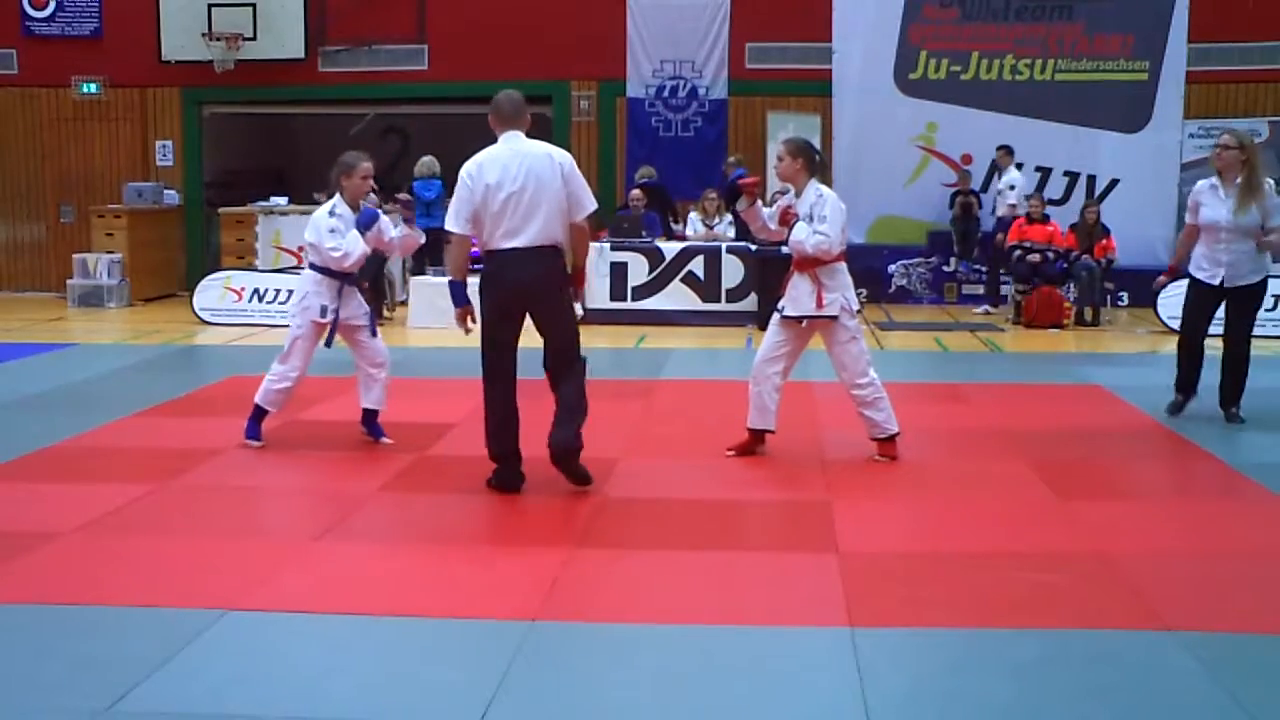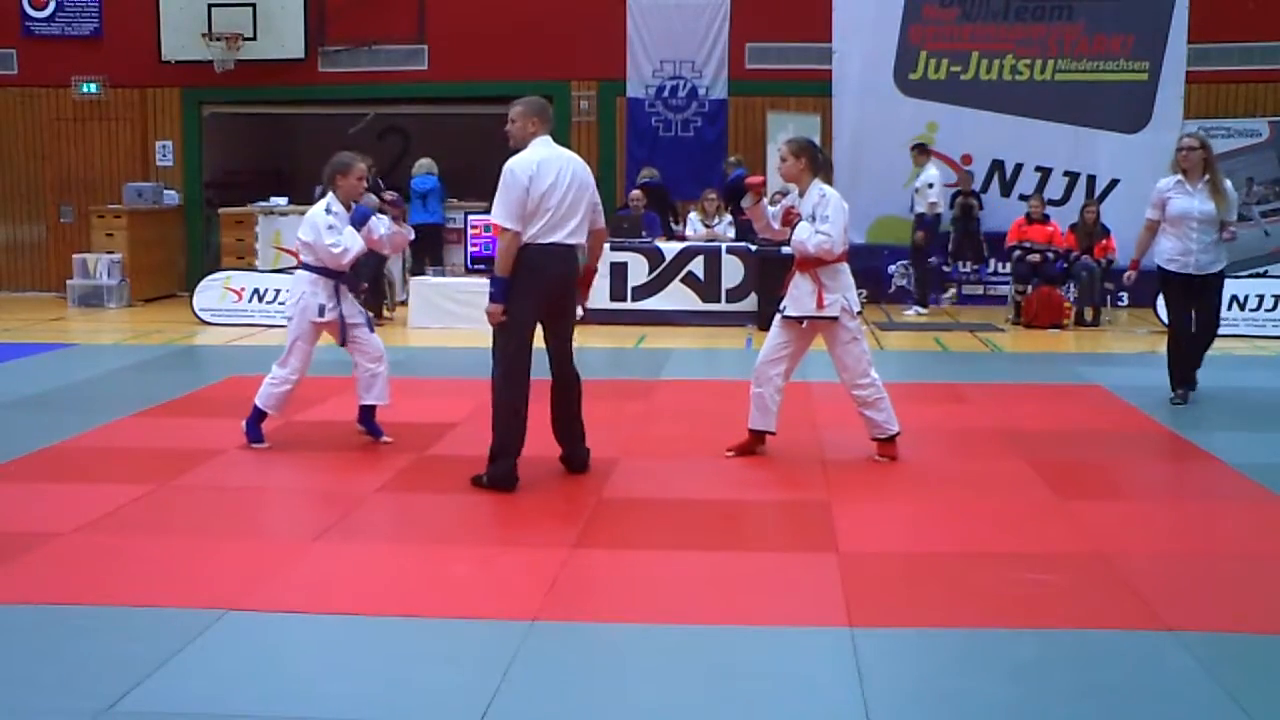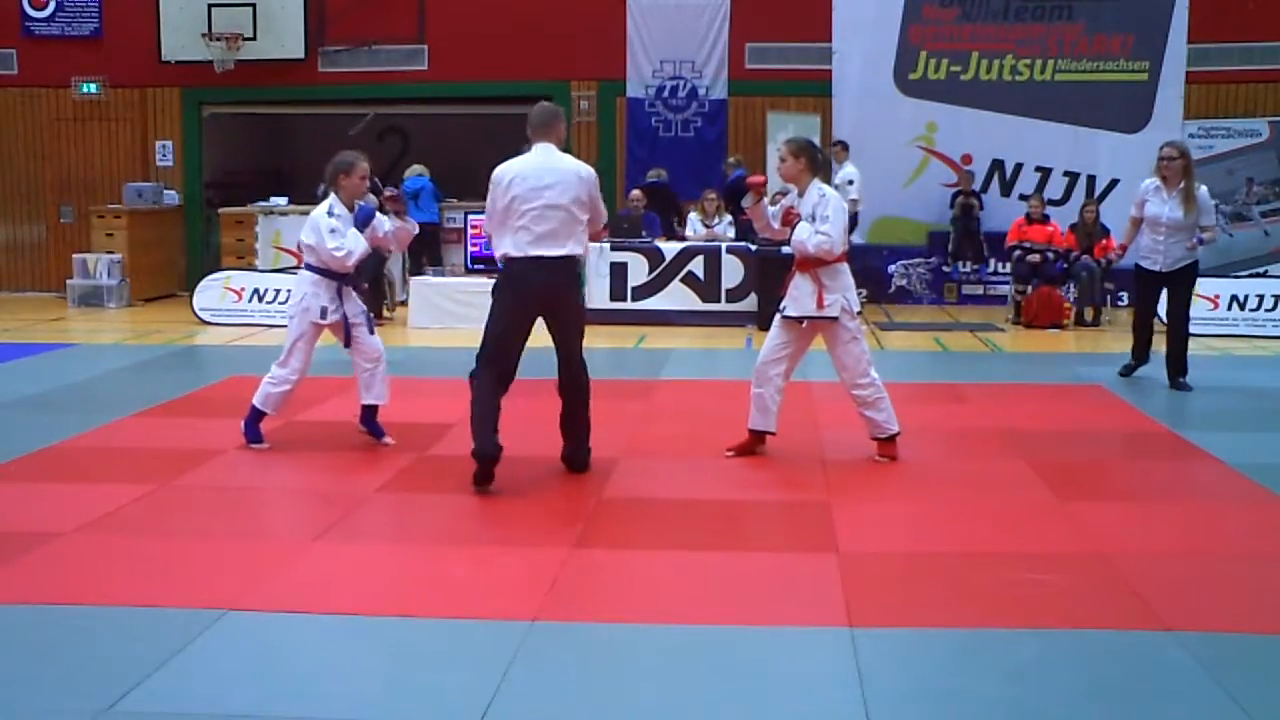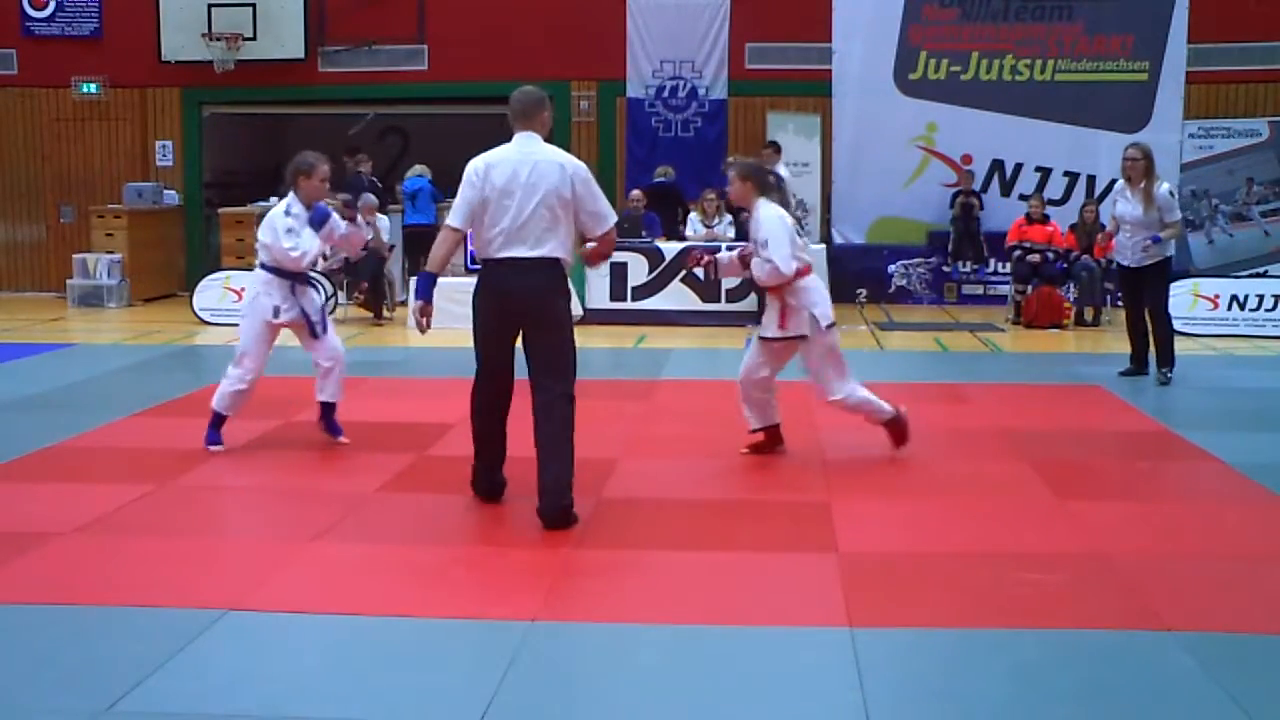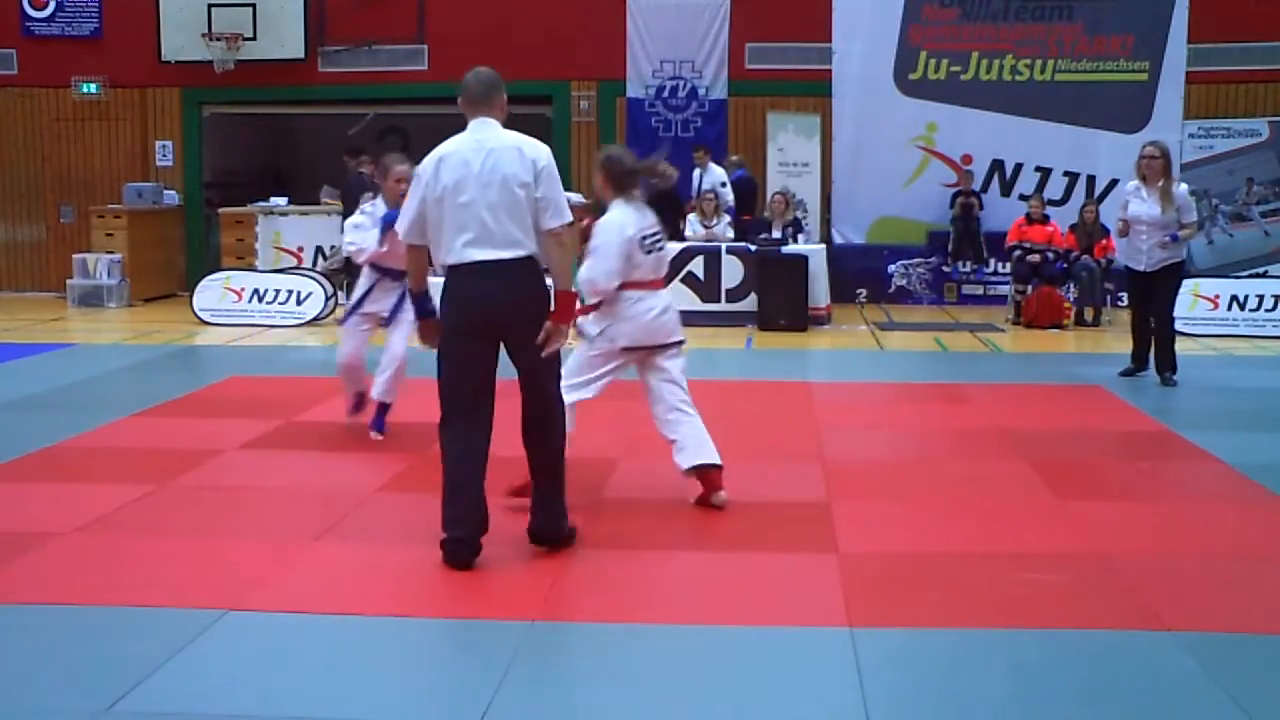
dt=0.7s
person 1, frame 1
left shoulder: (476, 166)
right shoulder: (557, 158)
left elbow: (460, 238)
right elbow: (581, 224)
left wrist: (459, 293)
right wrist: (578, 271)
left hip: (500, 272)
right hip: (546, 268)
left knee: (499, 372)
right knee: (566, 362)
left ankle: (508, 469)
right ankle: (565, 441)
person 1, frame 2
left shoulder: (520, 165)
right shoulder: (579, 165)
left elbow: (510, 235)
right elbow: (598, 230)
left wrist: (497, 292)
right wrist: (585, 276)
left hip: (530, 267)
right hip: (565, 267)
left knee: (511, 369)
right knee: (562, 360)
left ankle: (502, 469)
right ankle: (575, 453)
person 1, frame 3
left shoulder: (504, 173)
right shoulder: (583, 173)
left elbow: (494, 228)
right elbow: (596, 229)
left hip: (518, 276)
right hip: (563, 276)
left knee: (491, 367)
right knee: (572, 367)
left ankle: (486, 447)
right ankle: (577, 452)
person 1, frame 4
left shoulder: (483, 165)
right shoulder: (569, 166)
left elbow: (452, 230)
right elbow: (607, 236)
left wrist: (425, 286)
right wrist: (592, 256)
left hip: (495, 282)
right hip: (545, 282)
left knee: (491, 382)
right knee: (554, 390)
left ankle: (488, 478)
right ankle: (555, 499)
person 1, frame 5
left shoulder: (436, 161)
right shoulder: (532, 152)
left elbow: (414, 246)
right elbow: (558, 234)
left wrist: (423, 306)
right wrist: (564, 304)
left hip: (463, 292)
right hip: (521, 287)
left knee: (463, 416)
right knee: (543, 403)
left ankle: (461, 538)
right ankle: (548, 519)
person 2, frame 1
left shoulder: (825, 198)
right shoulder: (791, 201)
left elbow: (827, 246)
right elbow: (765, 229)
left wrist: (794, 226)
right wrist: (750, 202)
left hip: (829, 291)
right hip: (799, 290)
left knee: (856, 371)
right knee: (766, 364)
left ankle: (886, 436)
right ankle: (756, 436)
person 2, frame 2
left shoulder: (828, 199)
right shoulder: (795, 200)
left elbow: (830, 246)
right elbow: (768, 228)
left wrist: (797, 226)
right wrist: (755, 200)
left hip: (831, 291)
right hip: (801, 289)
left knee: (857, 372)
right knee: (768, 364)
left ankle: (886, 436)
right ankle: (757, 436)
person 2, frame 3
left shoulder: (828, 198)
right shoulder: (795, 199)
left elbow: (829, 246)
right elbow: (767, 227)
left wrist: (796, 227)
right wrist: (756, 198)
left hip: (832, 292)
right hip: (801, 290)
left knee: (857, 372)
right knee: (769, 365)
left ankle: (886, 436)
right ankle: (757, 436)
person 2, frame 4
left shoulder: (769, 218)
right shoulder: (759, 217)
left elbow: (779, 270)
right elbow: (747, 258)
left wrist: (749, 265)
right wrist: (712, 262)
left hip: (805, 306)
right hip: (781, 308)
left knee: (835, 387)
right knee: (754, 376)
left ankle: (890, 418)
right ankle: (771, 435)
person 2, frame 5
left shoulder: (611, 223)
right shoulder: (647, 216)
left elbow: (598, 284)
left hip: (624, 318)
right hip: (660, 314)
left knee: (565, 391)
right knee: (673, 404)
right ankle: (712, 481)
person 3, frame 1
left shoulder: (369, 214)
right shoulder: (325, 216)
left elbow: (399, 246)
right elbow: (339, 258)
left wrist: (409, 222)
right wrist: (361, 231)
left hip: (347, 294)
right hip: (318, 292)
left knee: (376, 357)
right knee: (291, 362)
left ankle: (370, 421)
right ankle: (255, 421)
person 3, frame 2
left shoulder: (356, 213)
right shoulder: (320, 214)
left elbow: (389, 245)
right elbow: (337, 255)
right wrist: (355, 227)
left hip: (339, 293)
right hip: (312, 293)
left knee: (372, 352)
right knee: (292, 365)
left ankle: (367, 419)
right ankle: (253, 423)
person 3, frame 3
left shoulder: (361, 211)
right shoulder: (323, 216)
left elbow: (396, 241)
right elbow: (340, 258)
left wrist: (399, 215)
right wrist: (359, 229)
left hip: (342, 294)
right hip: (314, 293)
left knee: (372, 354)
right knee: (291, 365)
left ankle: (369, 421)
right ankle: (252, 423)
person 3, frame 4
left shoulder: (320, 214)
right shoulder: (280, 215)
left elbow: (352, 246)
right elbow: (295, 258)
left wrist: (352, 220)
right wrist: (314, 229)
left hip: (300, 292)
right hip: (269, 292)
left knee: (332, 353)
right knee: (248, 365)
left ankle: (327, 418)
right ankle: (215, 426)
person 3, frame 5
right shoulder: (366, 214)
right elbow: (357, 251)
right wrist: (381, 229)
left hip: (405, 290)
right hip: (372, 287)
left knee: (396, 354)
right knee: (349, 355)
left ankle: (380, 409)
right ankle: (359, 393)
person 4, frame 1
right shoulder: (1202, 190)
right elbow: (1189, 234)
right wrist: (1171, 270)
left hip: (1249, 280)
right hip: (1205, 276)
left knee: (1238, 342)
right knee: (1190, 335)
left ankle: (1231, 404)
right ankle: (1182, 392)
person 4, frame 2
left shoulder: (1223, 188)
right shoulder: (1165, 186)
left elbow: (1228, 226)
right elbow: (1149, 229)
left wrist: (1229, 234)
right wrist: (1134, 265)
left hip: (1211, 268)
right hip: (1173, 267)
left knee: (1208, 325)
right knee: (1179, 327)
left ankle: (1190, 370)
right ankle: (1180, 386)
person 4, frame 3
left shoulder: (1199, 194)
right shoulder: (1147, 188)
left elbow: (1210, 231)
right elbow: (1134, 223)
left wrist: (1200, 240)
right wrist: (1123, 246)
left hip: (1183, 266)
right hip: (1146, 263)
left knee: (1178, 319)
right knee: (1142, 314)
left ankle: (1177, 374)
right ankle: (1138, 358)
person 4, frame 4
left shoulder: (1162, 191)
right shoulder: (1120, 188)
left elbow: (1175, 228)
left wrist: (1155, 240)
right wrist: (1109, 233)
left hip: (1155, 262)
right hip: (1125, 261)
left knee: (1158, 312)
right knee: (1133, 313)
left ankle: (1165, 366)
right ankle: (1139, 362)
person 4, frame 5
left shoulder: (1179, 191)
right shoulder: (1130, 189)
left elbow: (1190, 229)
left wrist: (1174, 238)
right wrist: (1122, 229)
left hip: (1169, 264)
right hip: (1135, 263)
left knee: (1162, 315)
right knee: (1139, 313)
left ankle: (1166, 370)
right ankle: (1139, 360)
